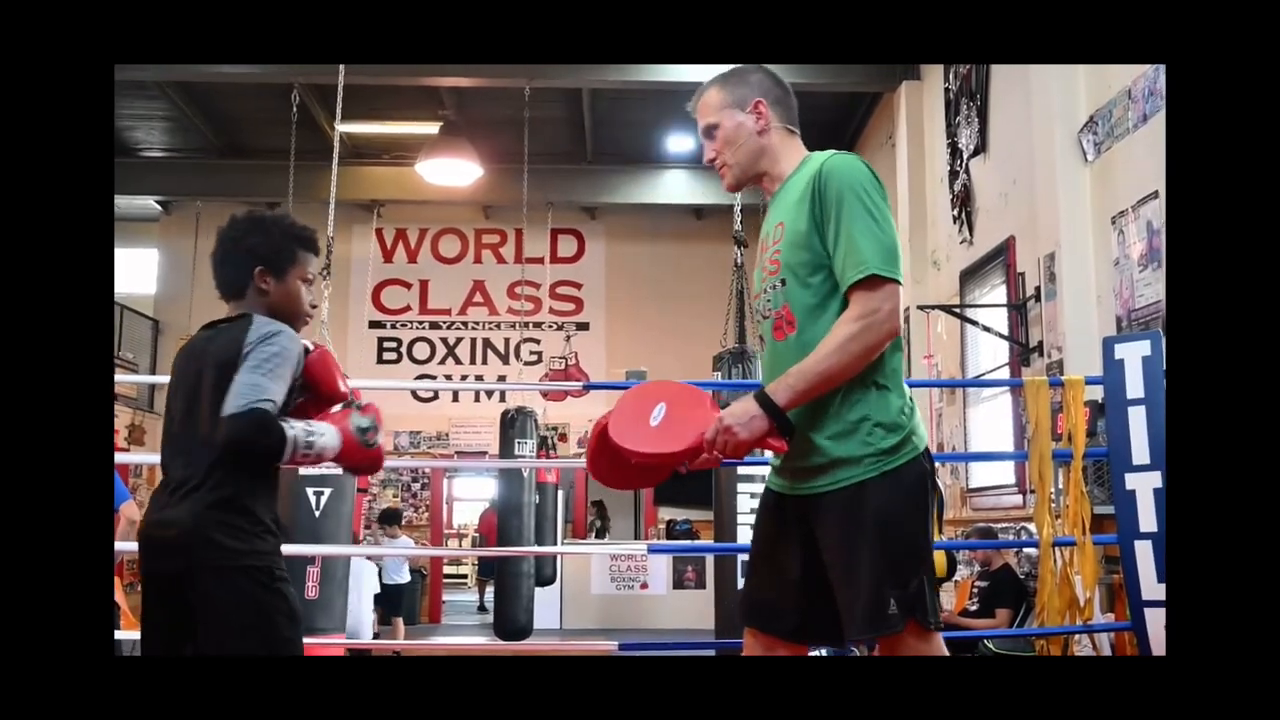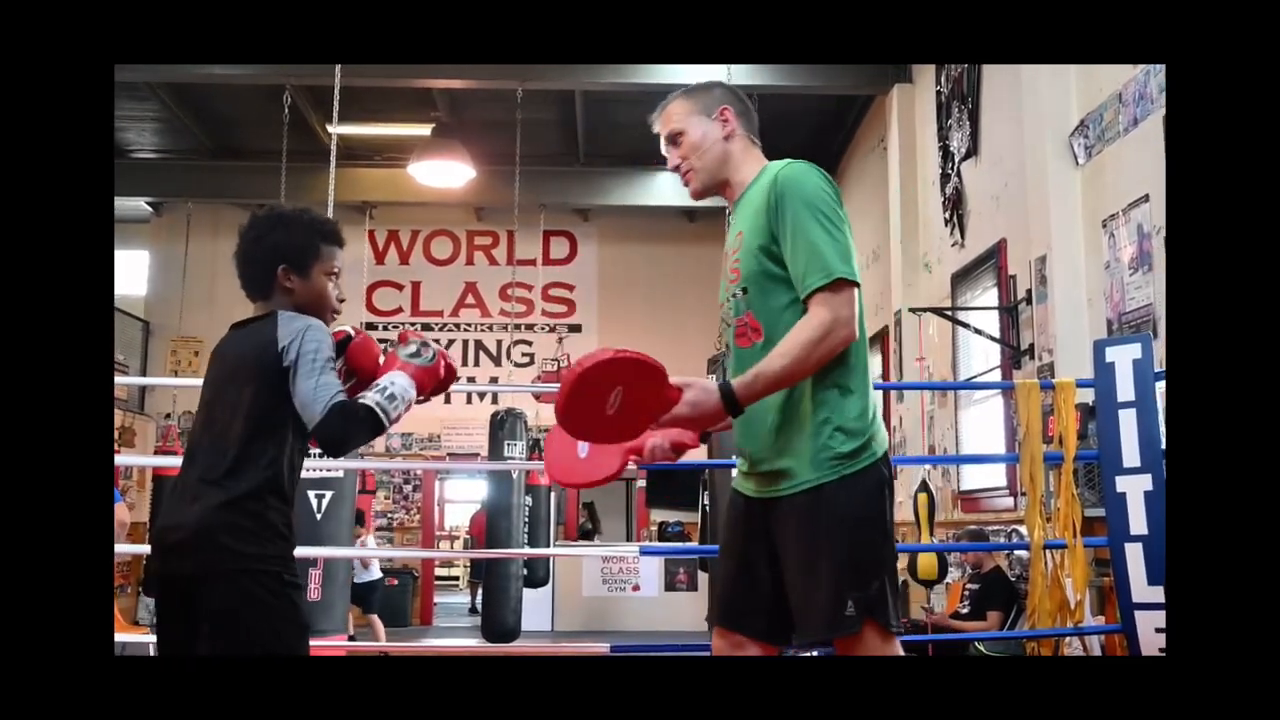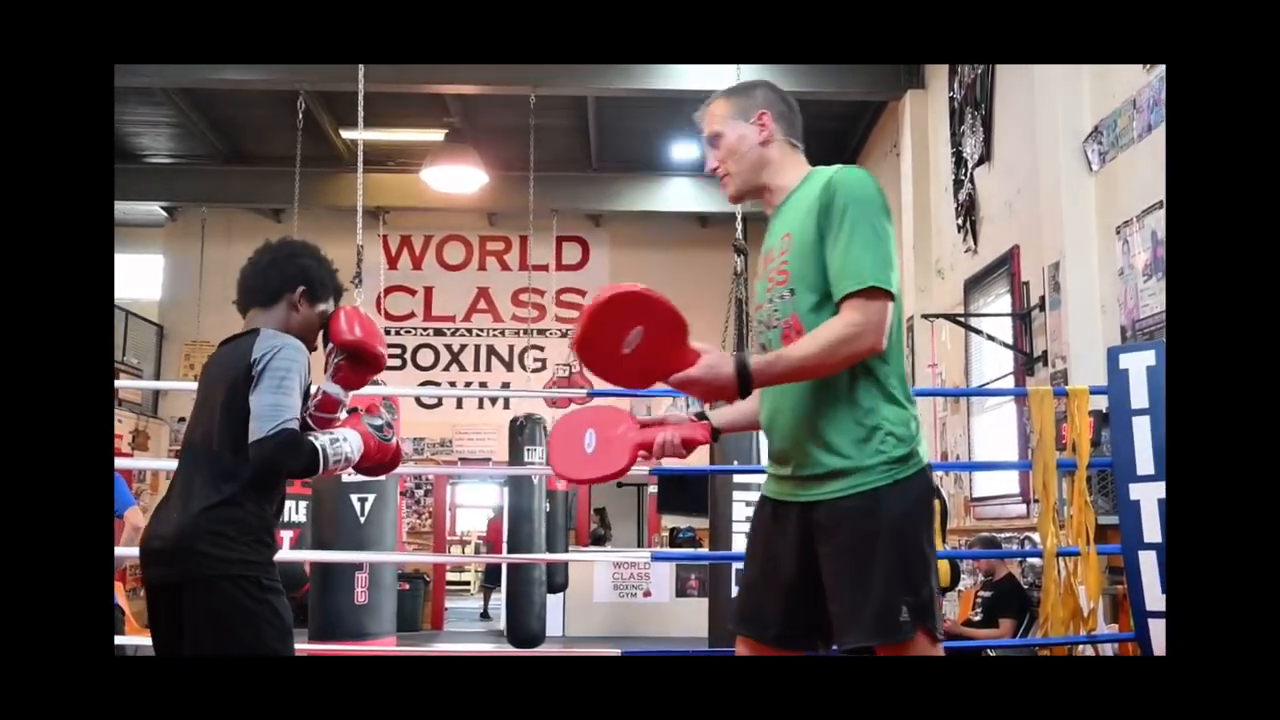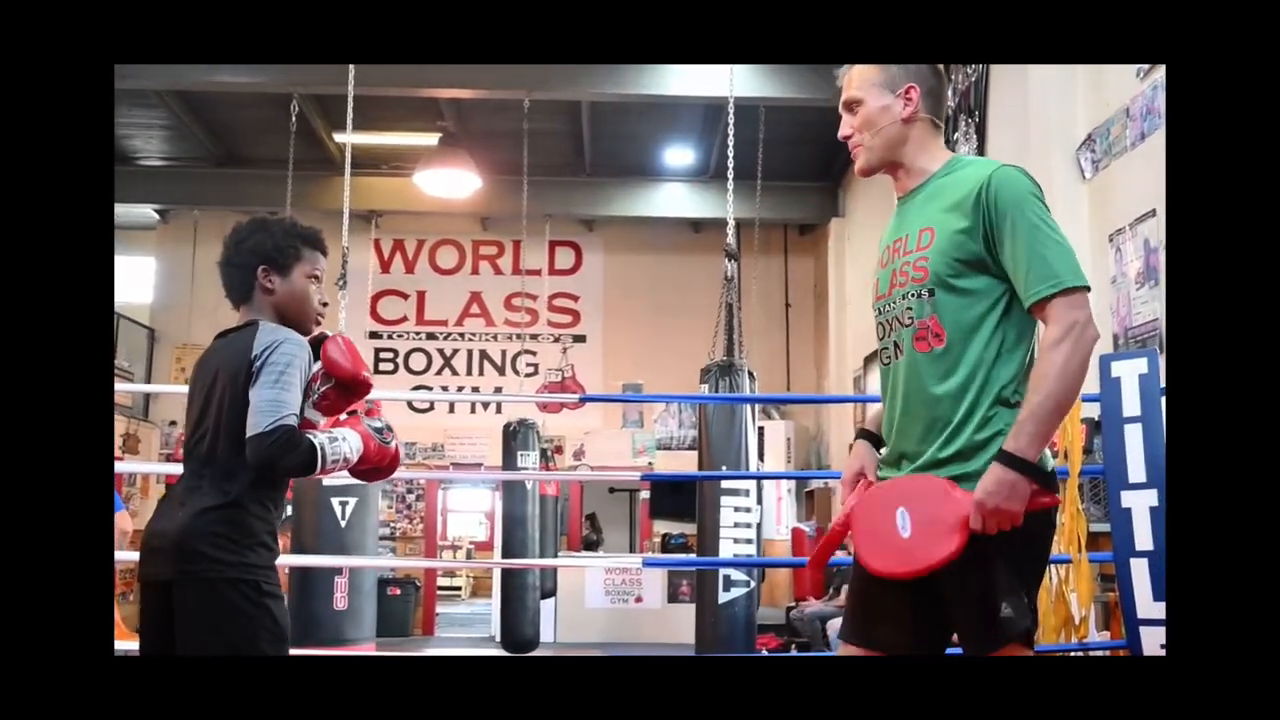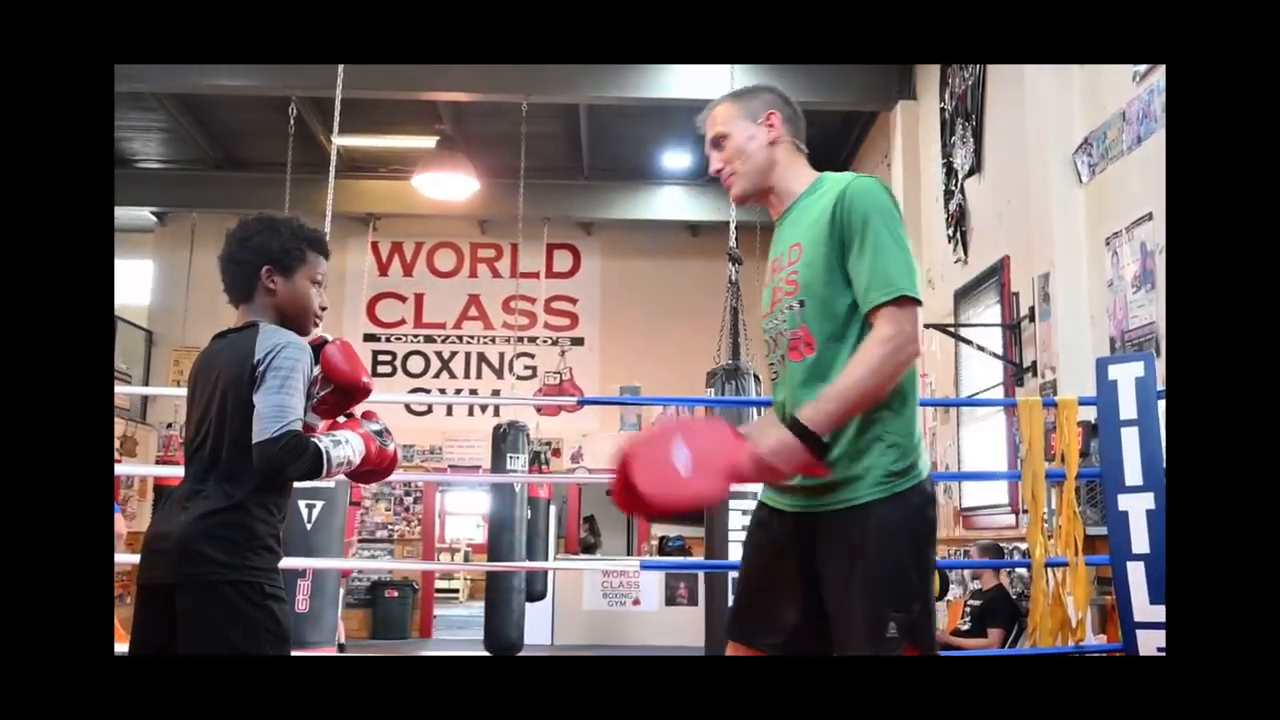
dt=1s
person 1, frame 1
left shoulder: (835, 174)
right shoulder: (778, 216)
left elbow: (878, 315)
left wrist: (767, 405)
right wrist: (731, 421)
left hip: (867, 467)
right hip: (797, 475)
left knee: (905, 642)
right knee: (767, 642)
person 1, frame 2
left shoulder: (792, 183)
right shoulder: (743, 220)
left elbow: (836, 322)
left wrist: (727, 396)
right wrist: (696, 423)
left hip: (830, 469)
right hip: (761, 479)
left knee: (863, 642)
right knee: (737, 642)
person 1, frame 3
left shoulder: (842, 188)
right shoulder: (777, 232)
left elbow: (867, 329)
left wrist: (741, 375)
right wrist: (707, 421)
left hip: (869, 478)
right hip: (790, 488)
left knee: (906, 647)
right knee: (760, 646)
person 1, frame 4
left shoulder: (993, 186)
right shoulder: (898, 224)
left elbow: (1072, 325)
left wrist: (1014, 460)
right wrist: (870, 438)
left hip: (990, 488)
left knee: (998, 648)
right knee: (864, 647)
person 1, frame 5
left shoulder: (853, 197)
right shoulder: (782, 239)
left elbow: (897, 335)
left wrist: (800, 430)
right wrist: (745, 440)
left hip: (872, 496)
right hip: (790, 498)
left knee: (894, 651)
right knee: (752, 648)
person 2, frame 1
left shoulder: (194, 349)
right shoulder: (274, 337)
right elbow: (246, 432)
left wrist: (296, 405)
right wrist: (334, 436)
left hip: (167, 537)
right hip: (233, 542)
person 2, frame 2
left shoulder: (231, 344)
right shoulder: (302, 332)
right elbow: (338, 431)
left wrist: (339, 382)
right wrist: (406, 376)
left hip: (178, 535)
right hip: (242, 544)
person 2, frame 3
left shoulder: (225, 357)
right shoulder: (281, 348)
right elbow: (277, 452)
left wrist: (340, 384)
right wrist: (356, 440)
left hip: (168, 546)
right hip: (225, 553)
person 2, frame 4
left shoulder: (215, 354)
right shoulder: (281, 344)
right elbow: (272, 449)
left wrist: (315, 409)
right wrist: (353, 440)
left hip: (168, 542)
right hip: (226, 552)
person 2, frame 5
left shoulder: (213, 353)
right shoulder: (284, 347)
right elbow: (277, 453)
left wrist: (312, 412)
right wrist: (354, 443)
left hip: (170, 545)
right hip: (230, 556)
